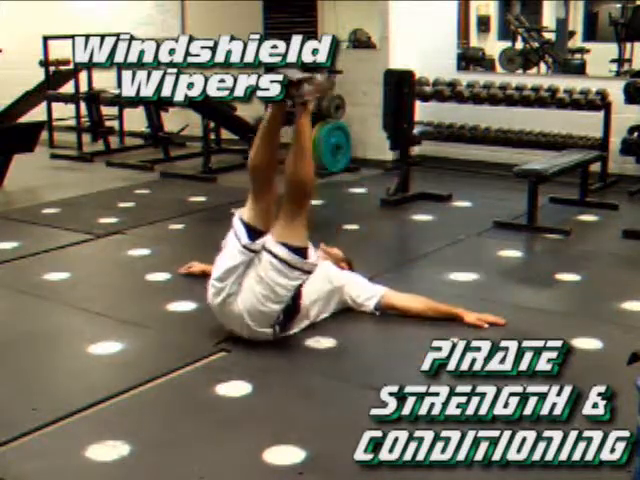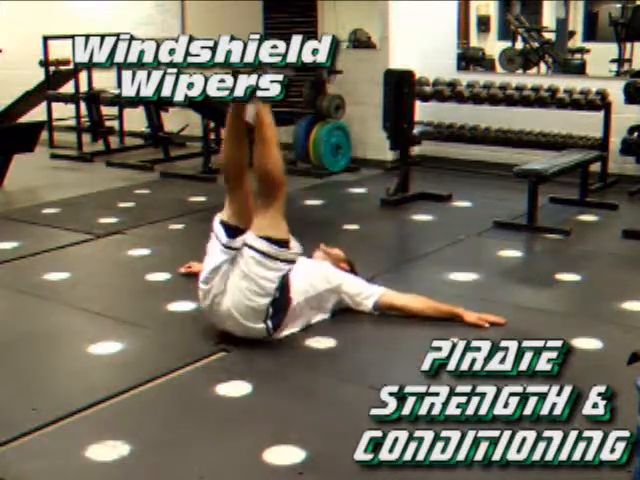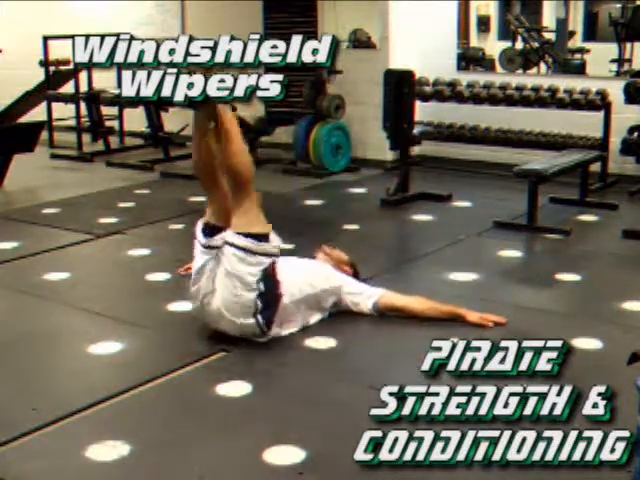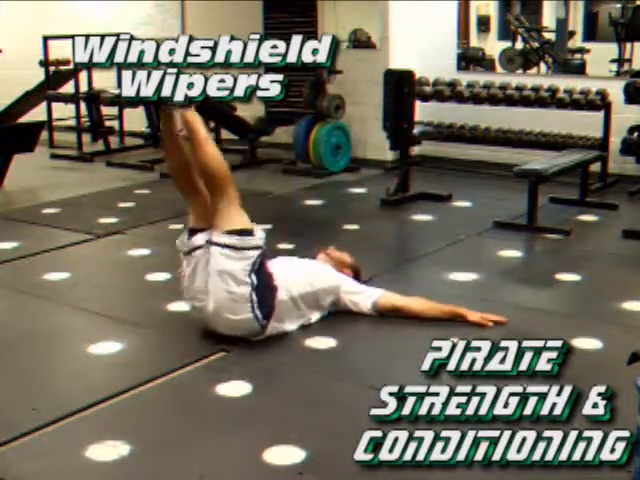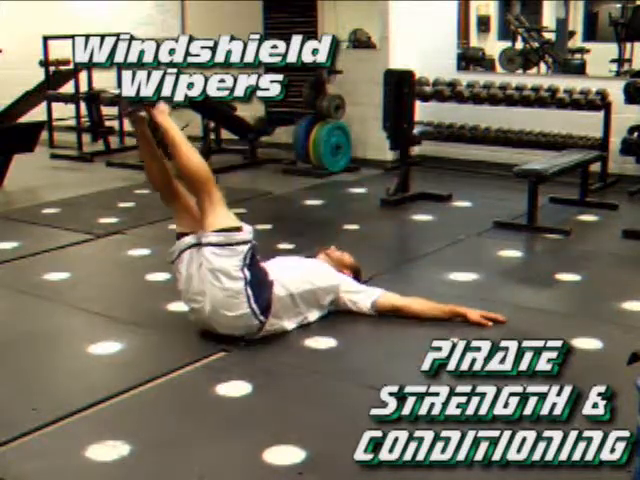
dt=0.2s
person 1, frame 1
left shoulder: (342, 280)
right shoulder: (288, 260)
left elbow: (402, 301)
left wrist: (461, 314)
right wrist: (209, 267)
left hip: (259, 312)
right hip: (227, 293)
left knee: (295, 201)
right knee: (262, 190)
person 1, frame 2
left shoulder: (340, 280)
right shoulder: (300, 266)
left elbow: (402, 301)
left wrist: (461, 314)
right wrist: (210, 267)
left hip: (252, 312)
right hip: (219, 293)
left knee: (271, 194)
right knee: (238, 187)
right ankle: (240, 100)
person 1, frame 3
left shoulder: (338, 282)
right shoulder: (290, 267)
left elbow: (402, 303)
left wrist: (463, 314)
right wrist: (208, 263)
left hip: (244, 311)
right hip: (212, 294)
left knee: (245, 192)
right knee: (218, 188)
right ankle: (206, 108)
person 1, frame 4
left shoulder: (338, 283)
right shoulder: (294, 267)
left elbow: (401, 304)
left wrist: (463, 313)
right wrist: (199, 263)
left hip: (240, 308)
right hip: (209, 294)
left knee: (223, 192)
right knee: (196, 192)
person 1, frame 5
left shoulder: (338, 284)
right shoulder: (296, 265)
left elbow: (401, 304)
left wrist: (461, 312)
left hip: (238, 308)
right hip: (207, 296)
left knee: (207, 192)
right knee: (177, 195)
